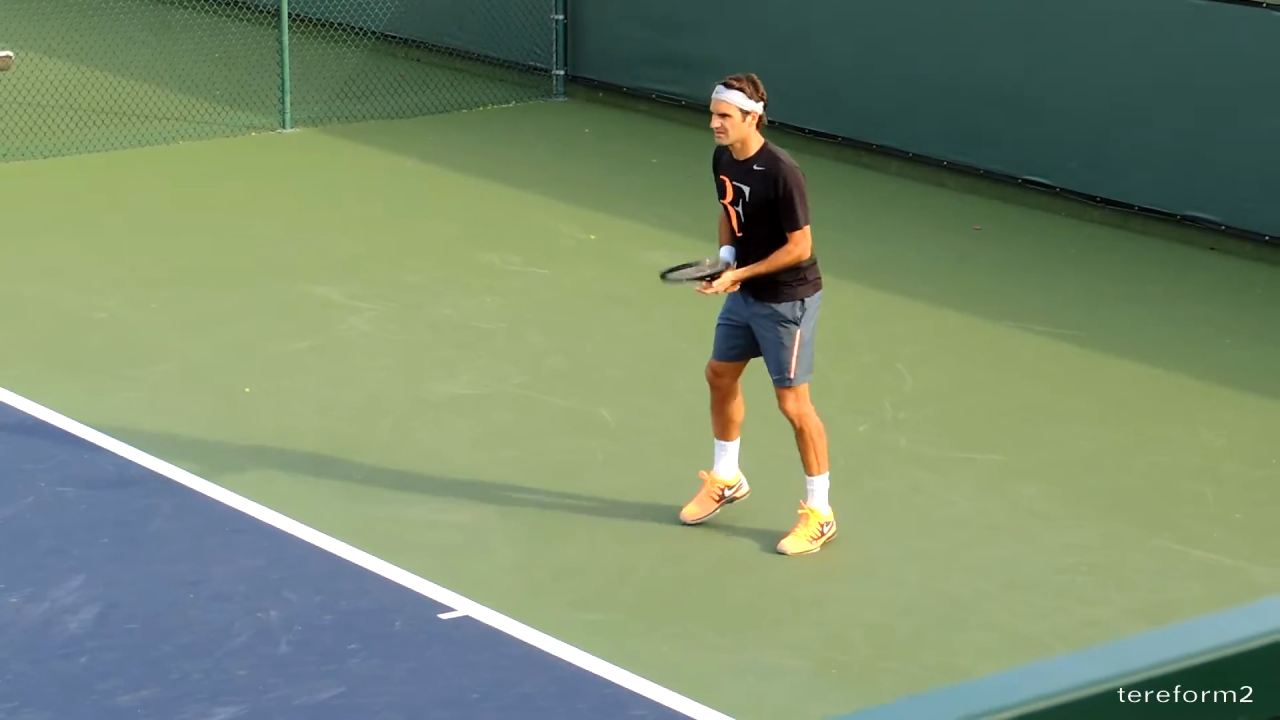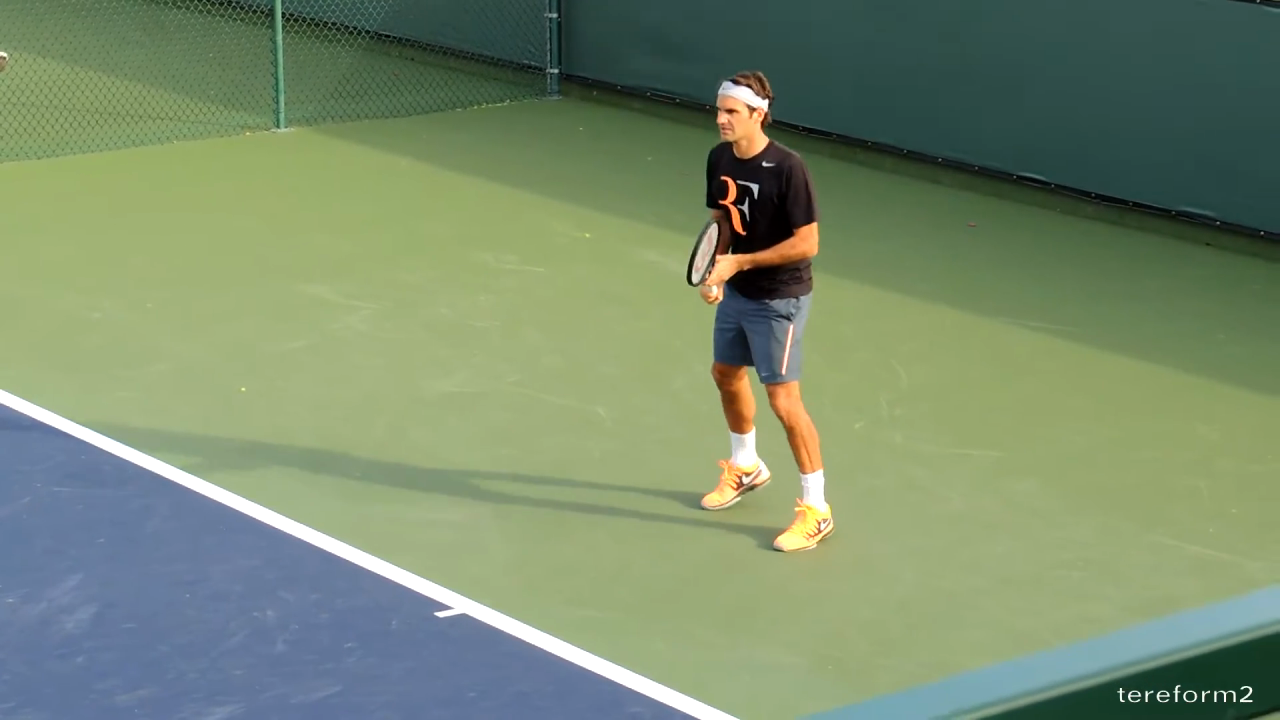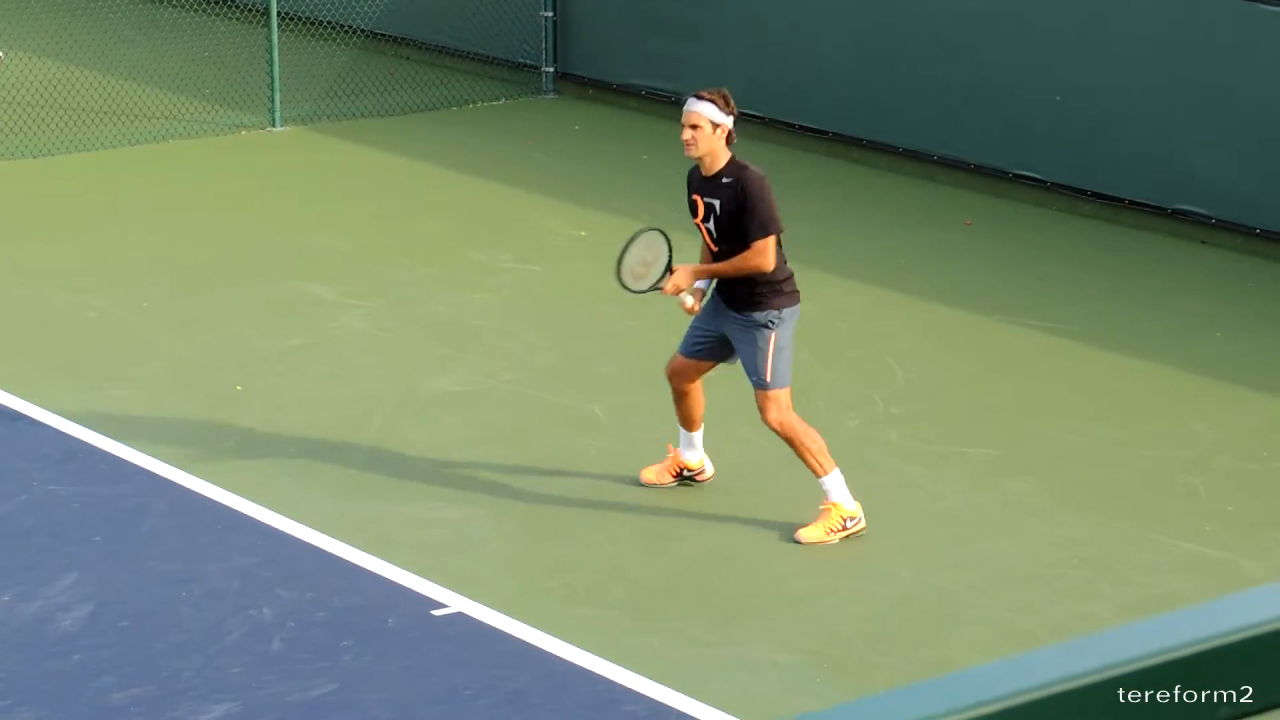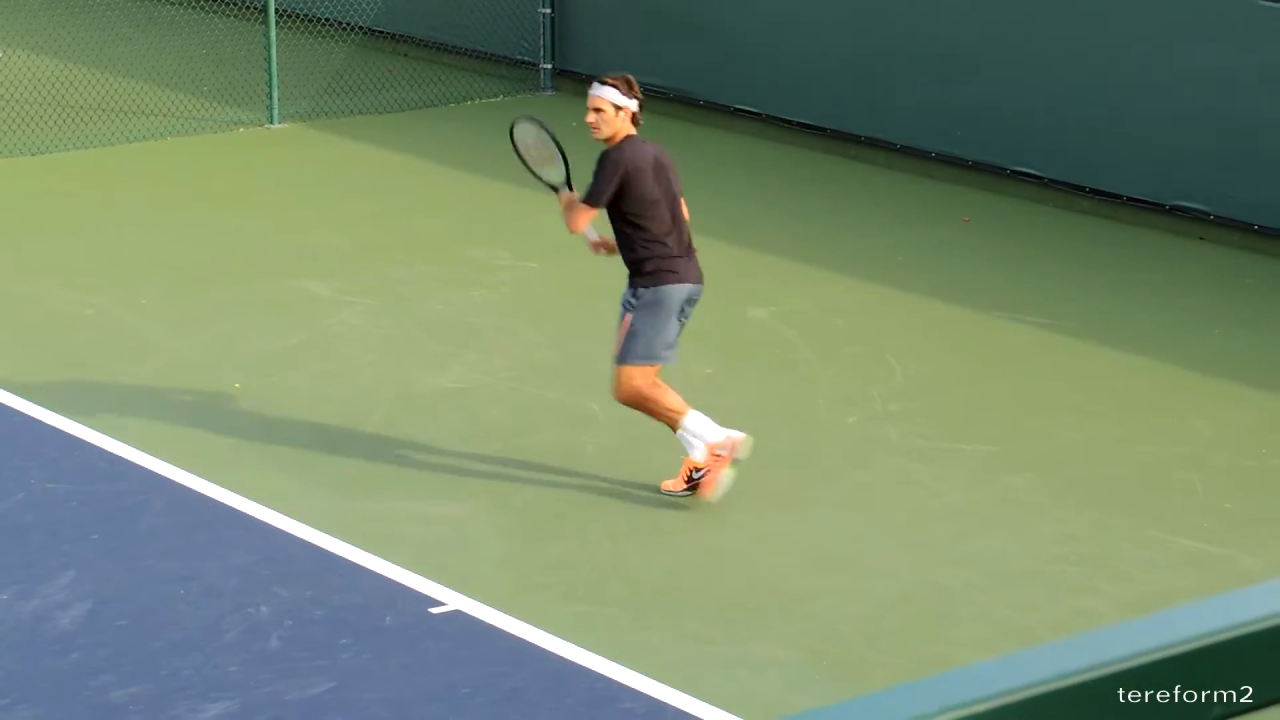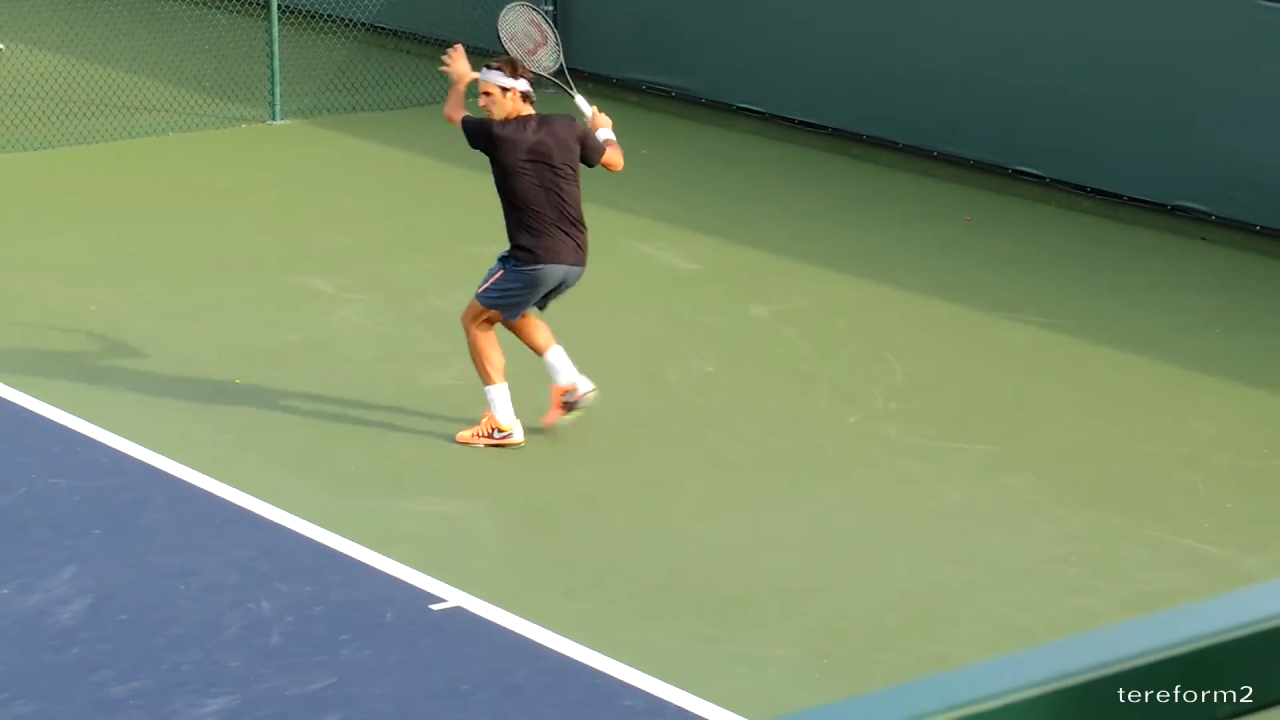
dt=0.3s
person 1, frame 1
left shoulder: (781, 171)
right shoulder: (723, 157)
left elbow: (800, 247)
left wrist: (740, 274)
right wrist: (725, 257)
left hip: (789, 299)
right hip: (746, 293)
left knee: (793, 403)
right knee: (719, 376)
left ankle: (819, 514)
right ankle: (725, 480)
person 1, frame 2
left shoulder: (789, 168)
right shoulder: (718, 157)
left elbow: (808, 244)
left wrist: (739, 262)
right wrist: (716, 270)
left hip: (781, 298)
right hip: (738, 292)
left knee: (784, 402)
right knee: (726, 376)
left ankle: (816, 509)
right ankle: (746, 467)
person 1, frame 3
left shoulder: (750, 182)
right shoulder: (699, 179)
left elbow: (765, 258)
left wrist: (695, 274)
right wrist: (700, 287)
left hip: (766, 309)
right hip: (729, 304)
left knee: (777, 415)
right knee: (680, 373)
left ankle: (845, 508)
right ankle: (690, 460)
person 1, frame 4
left shoulder: (616, 159)
right shoulder: (656, 153)
left elbow: (578, 224)
left wrist: (567, 204)
left hip: (659, 284)
right hip: (686, 278)
left knee: (631, 388)
right knee: (641, 380)
left ankle: (718, 441)
right ankle: (702, 459)
person 1, frame 5
left shoulder: (497, 135)
right shoulder: (568, 128)
left elbow: (453, 112)
right elbow: (614, 162)
left wrist: (460, 78)
right wrist: (604, 130)
left hip: (533, 259)
right hip: (574, 255)
left knee: (476, 320)
right knee: (518, 315)
left ankle: (503, 423)
right ankle: (570, 384)
